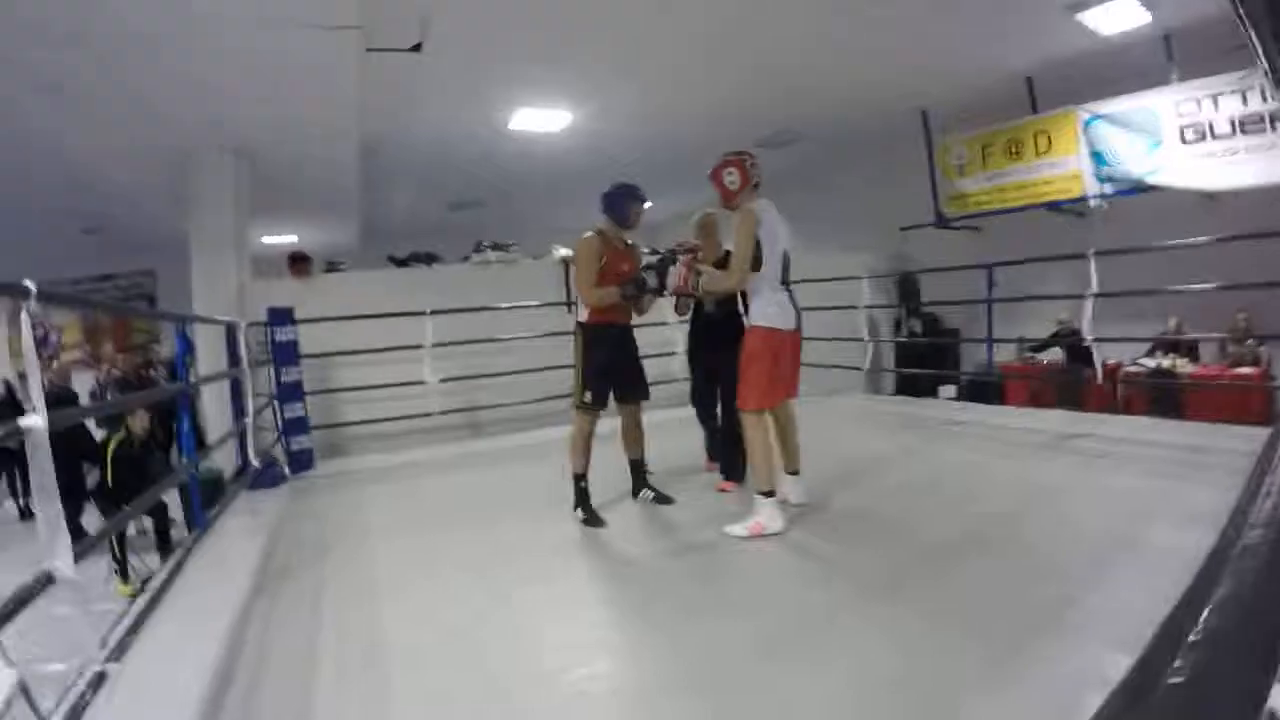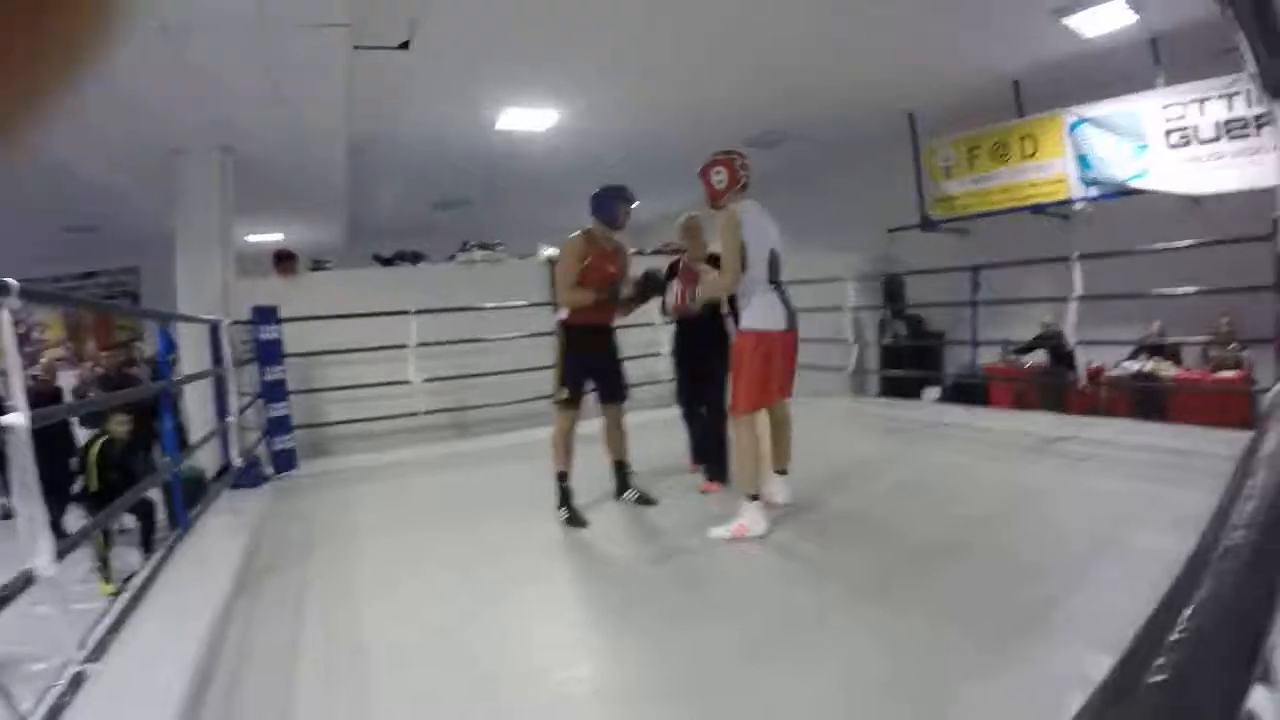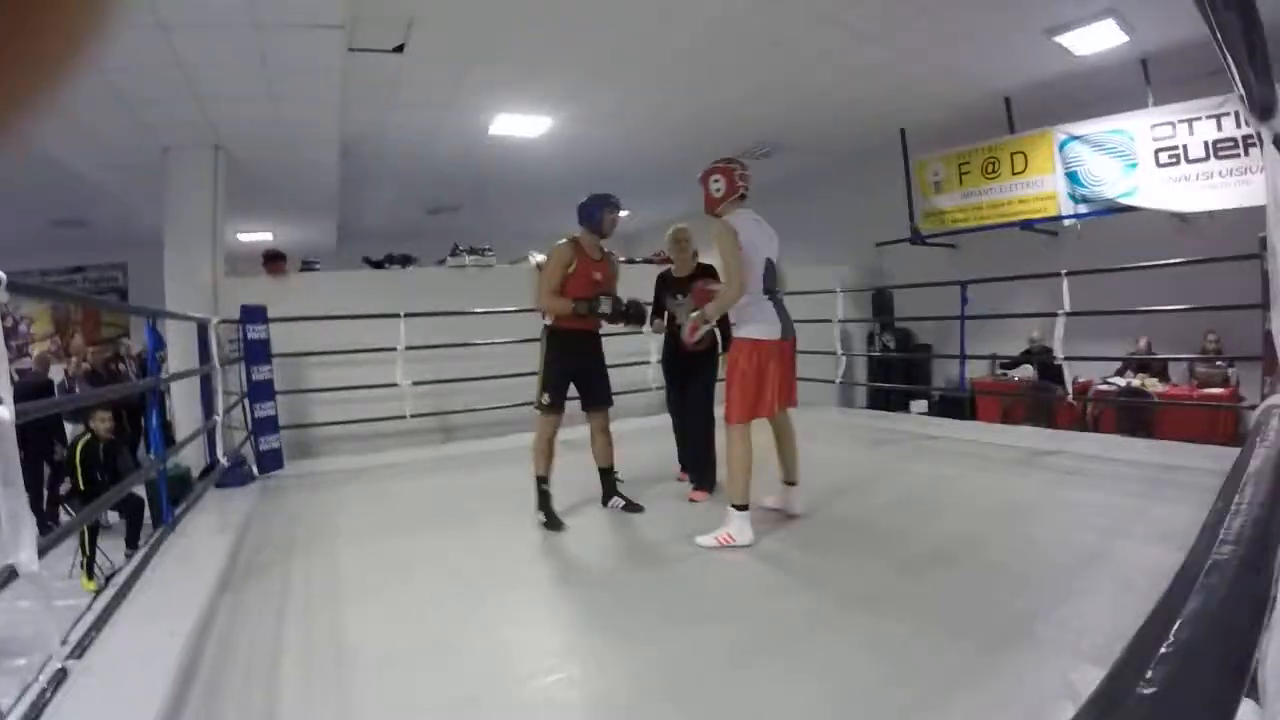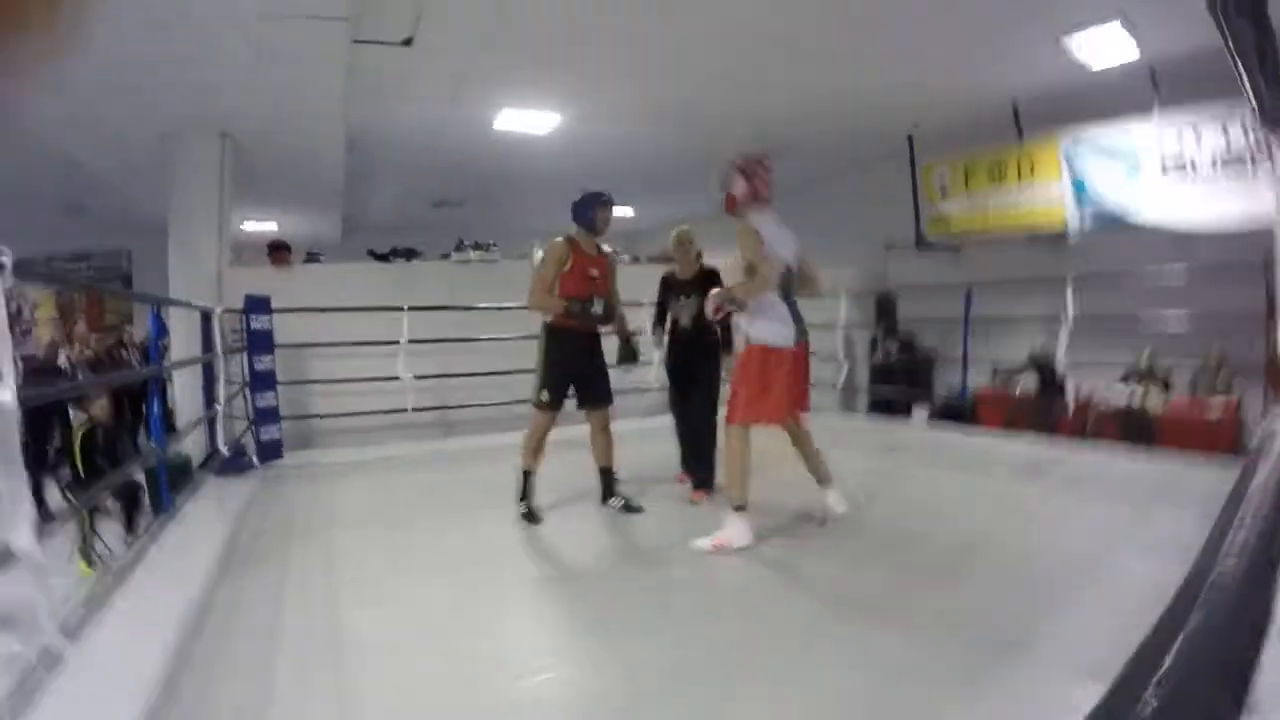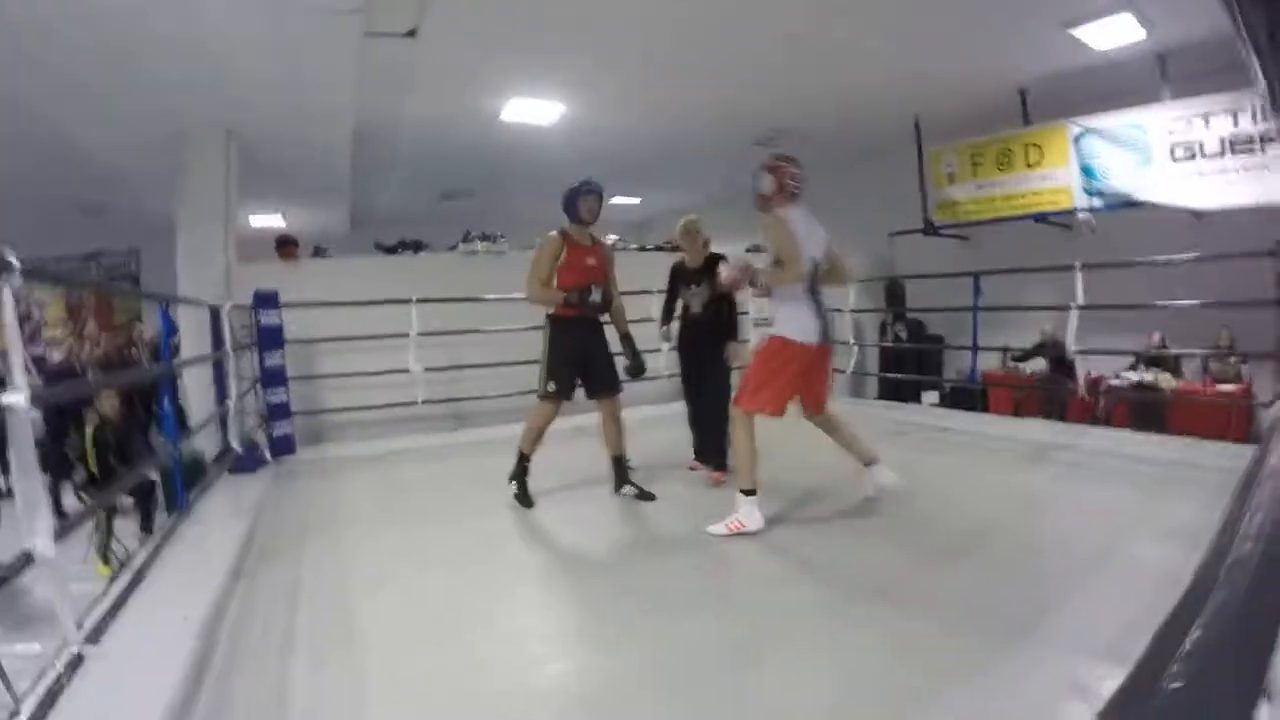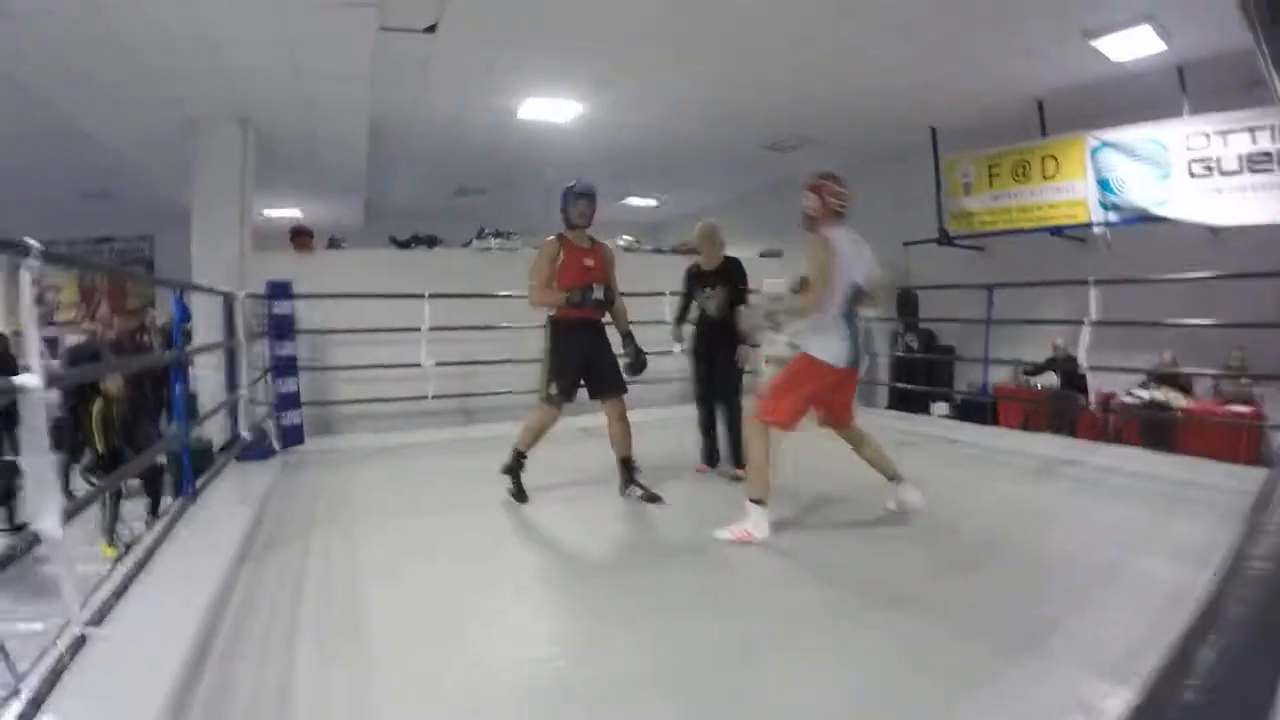
dt=0.1s
person 1, frame 1
left shoulder: (747, 215)
right shoulder: (774, 215)
left elbow: (736, 280)
left wrist: (701, 282)
right wrist: (709, 271)
left hip: (767, 323)
right hip: (787, 317)
left knee: (752, 413)
right knee: (780, 404)
left ankle: (767, 511)
right ankle: (791, 483)
person 1, frame 2
left shoulder: (730, 217)
right shoulder: (764, 217)
left elbow: (728, 281)
left wrist: (696, 295)
right wrist: (709, 274)
left hip: (759, 324)
right hip: (784, 318)
left knee: (742, 415)
right knee: (776, 404)
left ankle: (751, 514)
right ankle: (779, 481)
person 1, frame 3
left shoulder: (724, 226)
right shoulder: (764, 227)
left elbow: (736, 287)
left wrist: (704, 317)
right wrist: (718, 297)
left hip: (753, 335)
right hip: (782, 329)
left knee: (737, 424)
right knee: (779, 414)
left ankle: (738, 523)
right ankle: (790, 493)
person 1, frame 4
left shoulder: (746, 226)
right shoulder: (782, 231)
left elbow: (766, 277)
right elbow: (811, 285)
left wrist: (731, 298)
left hip: (766, 341)
right hip: (794, 338)
left knee: (736, 427)
right knee: (791, 421)
left ankle: (737, 524)
right ankle: (829, 492)
person 1, frame 5
left shoulder: (776, 221)
right shoulder: (814, 226)
left elbow: (796, 272)
right elbow: (843, 275)
left wrist: (752, 277)
left hip: (790, 336)
right hip: (818, 334)
left knee: (742, 413)
right knee: (817, 411)
left ankle: (748, 510)
right ankle: (876, 471)
person 1, frame 6
left shoulder: (822, 242)
right shoulder: (861, 247)
left elbow: (817, 301)
right elbow: (873, 296)
left wrist: (778, 309)
left hip: (820, 355)
right hip: (846, 355)
left knee: (758, 424)
right knee: (843, 426)
left ankle: (756, 519)
right ankle: (904, 488)
person 2, frame 1
left shoulder: (632, 251)
right shoulder: (592, 243)
left elbow: (640, 307)
right elbow: (591, 296)
left wrist: (648, 289)
right wrist: (632, 288)
left hip: (622, 335)
right hip: (594, 336)
left knee: (632, 412)
right knee: (586, 418)
left ankle: (640, 484)
right ankle: (581, 499)
person 2, frame 2
left shoulder: (620, 252)
right shoulder: (578, 244)
left elbow: (623, 303)
right elbow: (565, 295)
left wrist: (639, 292)
right wrist: (609, 295)
left hip: (604, 336)
right hip: (574, 334)
left knee: (614, 412)
right knee: (567, 416)
left ankle: (622, 485)
right ankle: (564, 498)
person 2, frame 3
left shoulder: (609, 261)
right shoulder: (565, 251)
left elbow: (607, 309)
right elbow: (544, 301)
left wrist: (623, 311)
right wrist: (586, 307)
left hip: (590, 343)
right hip: (560, 341)
left knee: (600, 420)
right knee: (549, 421)
left ankle: (609, 492)
right ankle: (543, 502)
person 2, frame 4
left shoulder: (606, 260)
right shoulder: (561, 249)
left elbow: (613, 307)
right elbow: (536, 298)
left wrist: (625, 338)
right wrist: (577, 309)
left hip: (590, 341)
right hip: (559, 339)
left knee: (601, 417)
right knee: (544, 417)
left ankle: (610, 492)
right ankle: (525, 494)
person 2, frame 5
left shoulder: (603, 250)
right shoulder: (555, 242)
left elbow: (612, 298)
right elbow: (534, 291)
left wrist: (627, 339)
right wrist: (575, 298)
left hip: (593, 331)
right hip: (562, 330)
left knee: (611, 405)
right knee: (548, 408)
left ankle: (622, 479)
right ankle: (519, 474)
person 2, frame 6
left shoulder: (603, 252)
right shoulder: (554, 247)
left elbow: (614, 298)
right elbow: (537, 296)
left wrist: (629, 337)
right wrist: (577, 299)
left hip: (594, 333)
right hip: (564, 333)
left knee: (617, 407)
right knee: (551, 409)
left ankle: (629, 481)
right ankle: (514, 466)
person 3, frame 1
left shoulder: (733, 260)
left elbow: (748, 300)
right elbow: (681, 309)
right wrist: (683, 303)
left hip: (729, 338)
right hip: (699, 338)
left knee: (730, 402)
right knee: (702, 400)
left ankle: (732, 471)
right ankle: (715, 451)
person 3, frame 2
left shoulder: (717, 263)
right shoulder: (674, 268)
left elbow: (732, 302)
right elbow: (667, 308)
right wrist: (670, 307)
left hip: (714, 340)
right hip: (684, 342)
left knee: (713, 403)
right knee: (688, 402)
left ankle: (716, 472)
right ankle: (700, 455)
person 3, frame 3
left shoulder: (707, 272)
right shoulder: (663, 278)
left elbow: (721, 313)
right elbow: (656, 315)
left wrist: (728, 349)
right wrist: (656, 323)
left hip: (703, 350)
right hip: (673, 351)
left knee: (701, 412)
right knee: (678, 410)
left ankle: (703, 481)
right ankle: (688, 464)
person 3, frame 4
left shoulder: (710, 275)
right shoulder: (667, 280)
left elbow: (722, 315)
right elbow: (660, 315)
left wrist: (727, 351)
right wrist: (658, 332)
left hip: (705, 350)
right hip: (677, 352)
left knee: (703, 413)
right knee: (681, 411)
left ankle: (702, 482)
right ankle: (689, 466)
person 3, frame 5
left shoulder: (717, 262)
right shoulder: (676, 269)
left elbow: (729, 302)
right elbow: (670, 303)
left wrist: (732, 339)
right wrist: (665, 325)
left hip: (716, 336)
right hip: (688, 338)
left knee: (716, 398)
right knee: (693, 398)
left ankle: (718, 462)
right ankle: (701, 453)
person 3, frame 6
left shoulder: (733, 266)
right shoulder: (692, 272)
left elbow: (741, 304)
right elbow: (685, 305)
left wrist: (744, 341)
right wrist: (677, 326)
left hip: (729, 338)
right hip: (705, 339)
left knee: (730, 398)
right knee: (705, 398)
left ankle: (738, 461)
right ankle: (709, 456)
